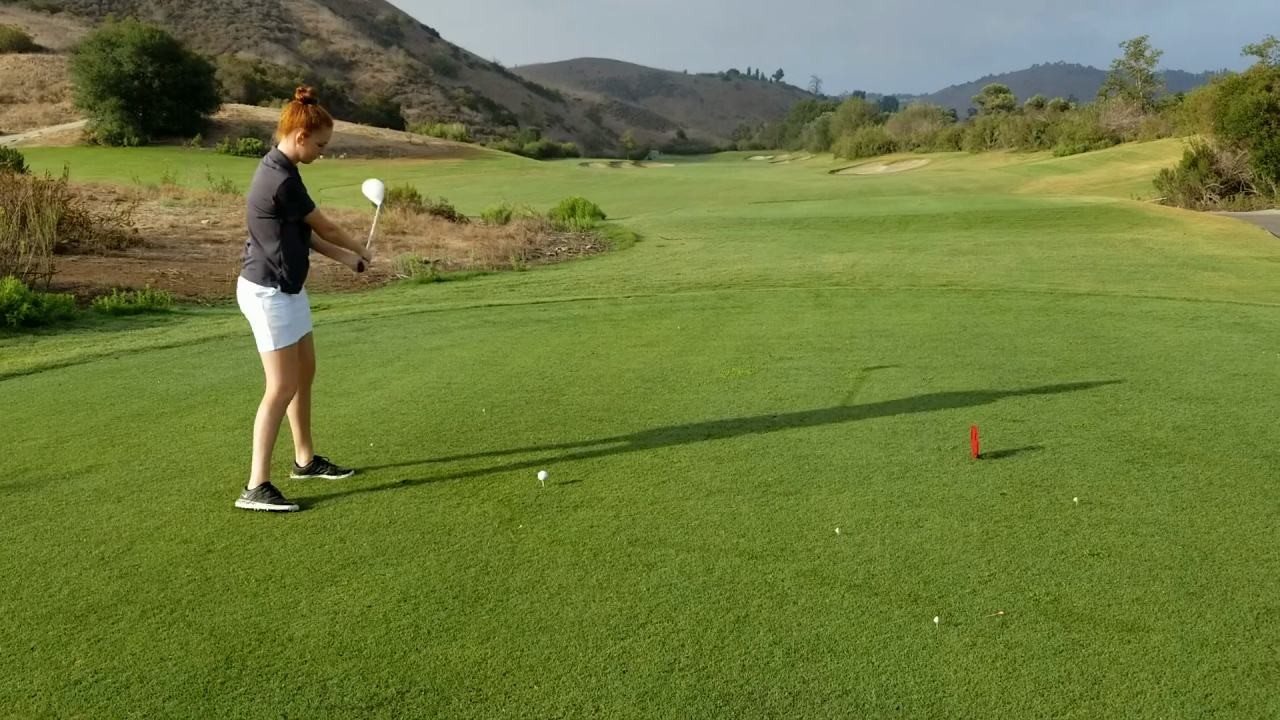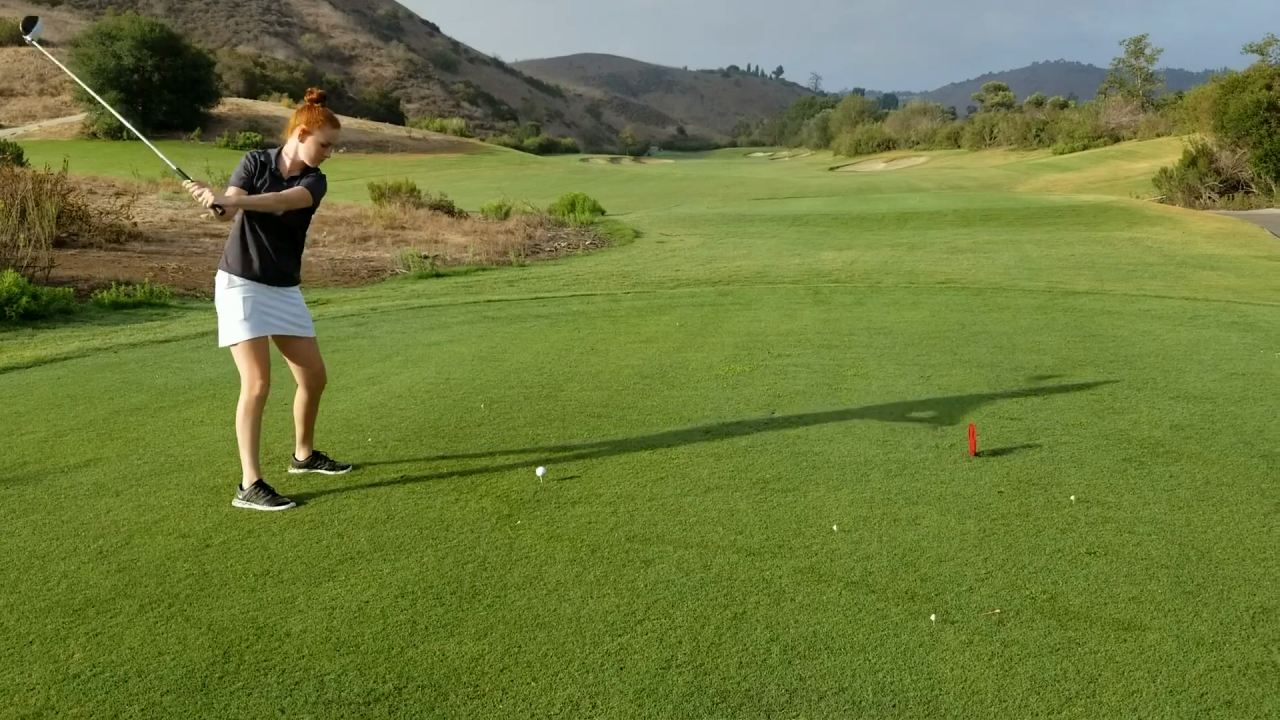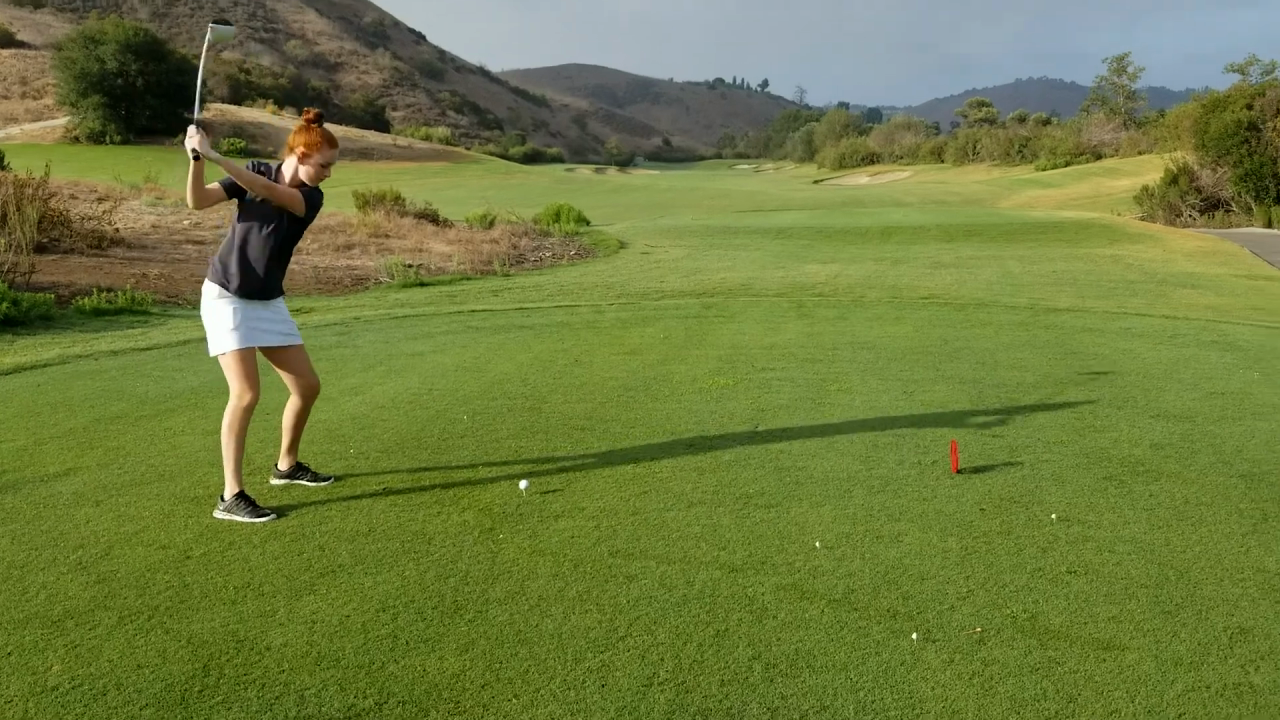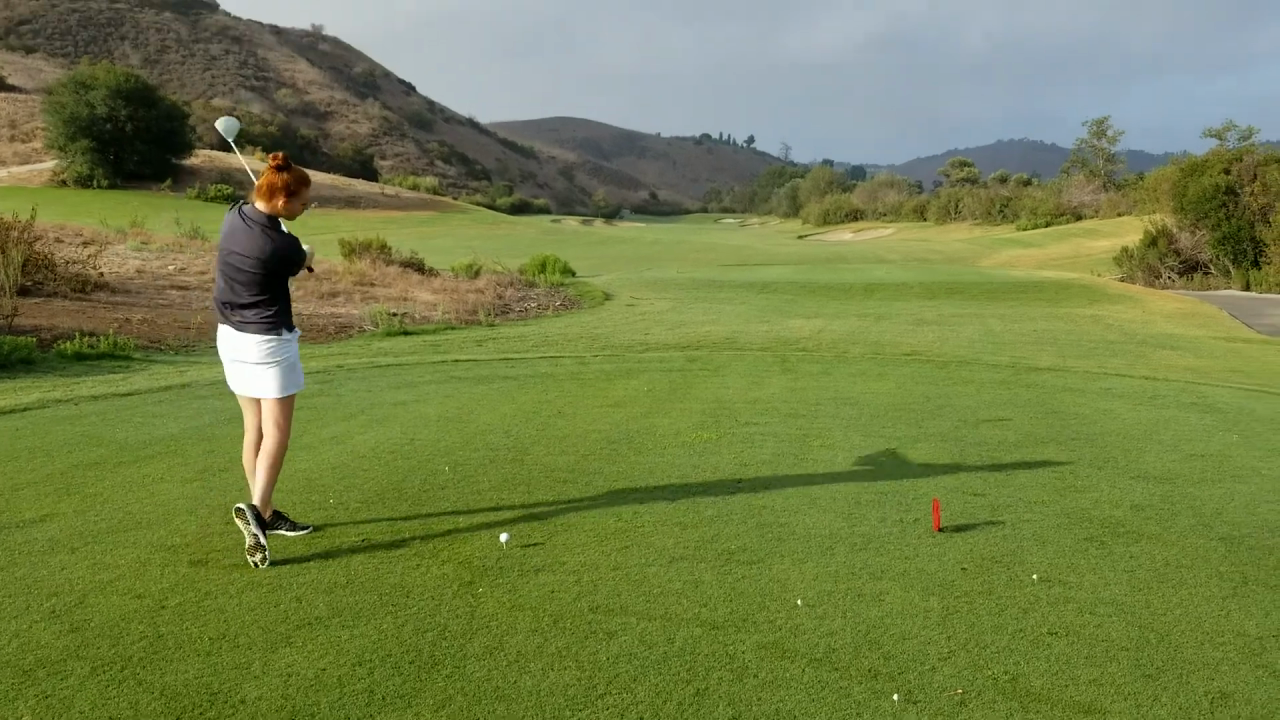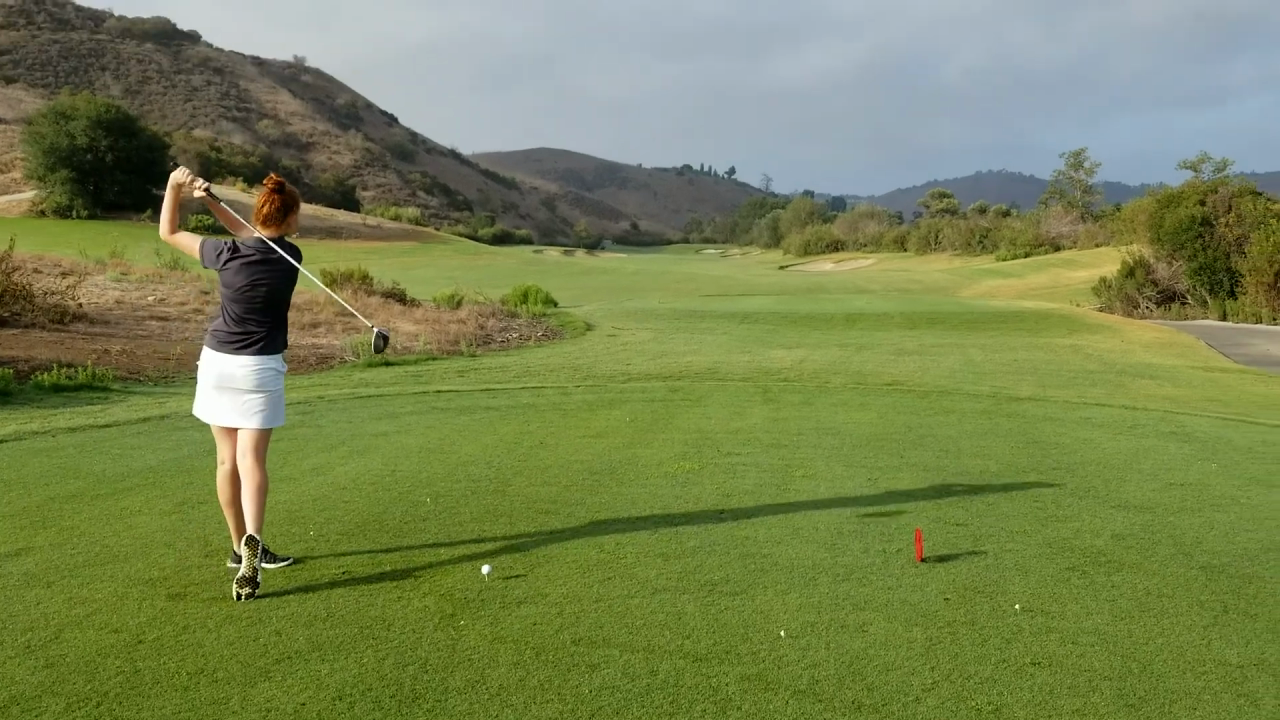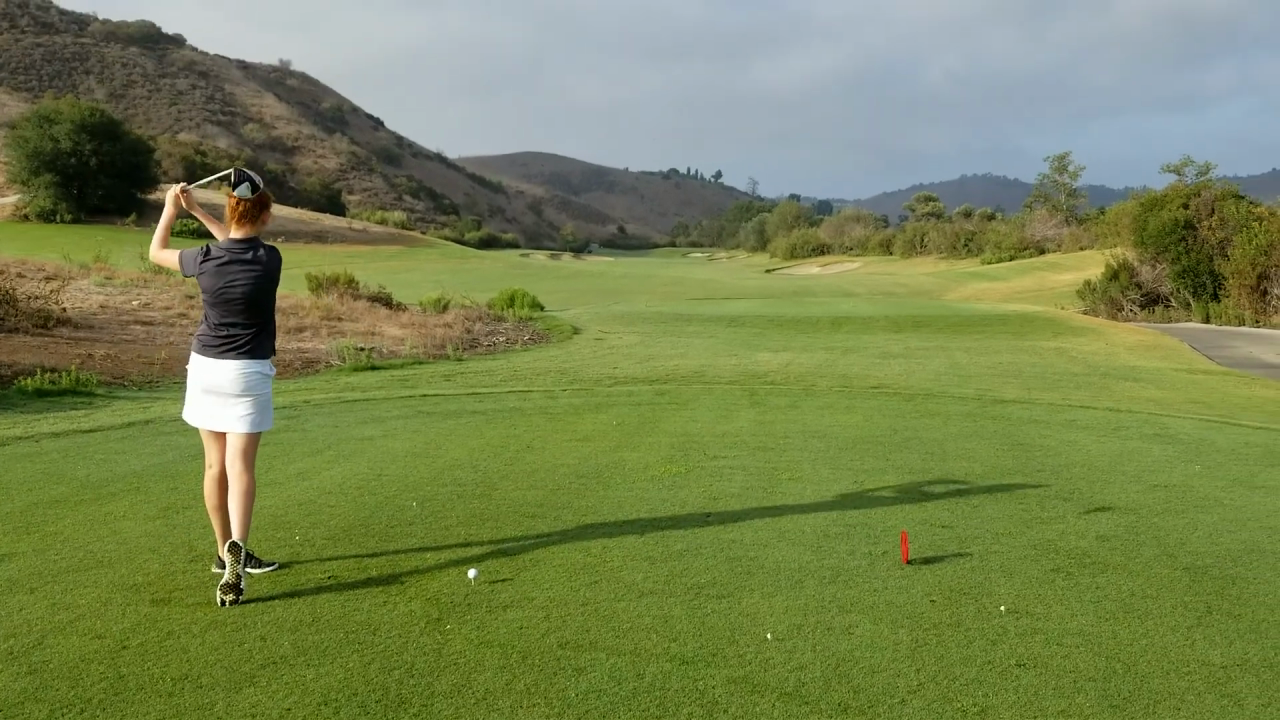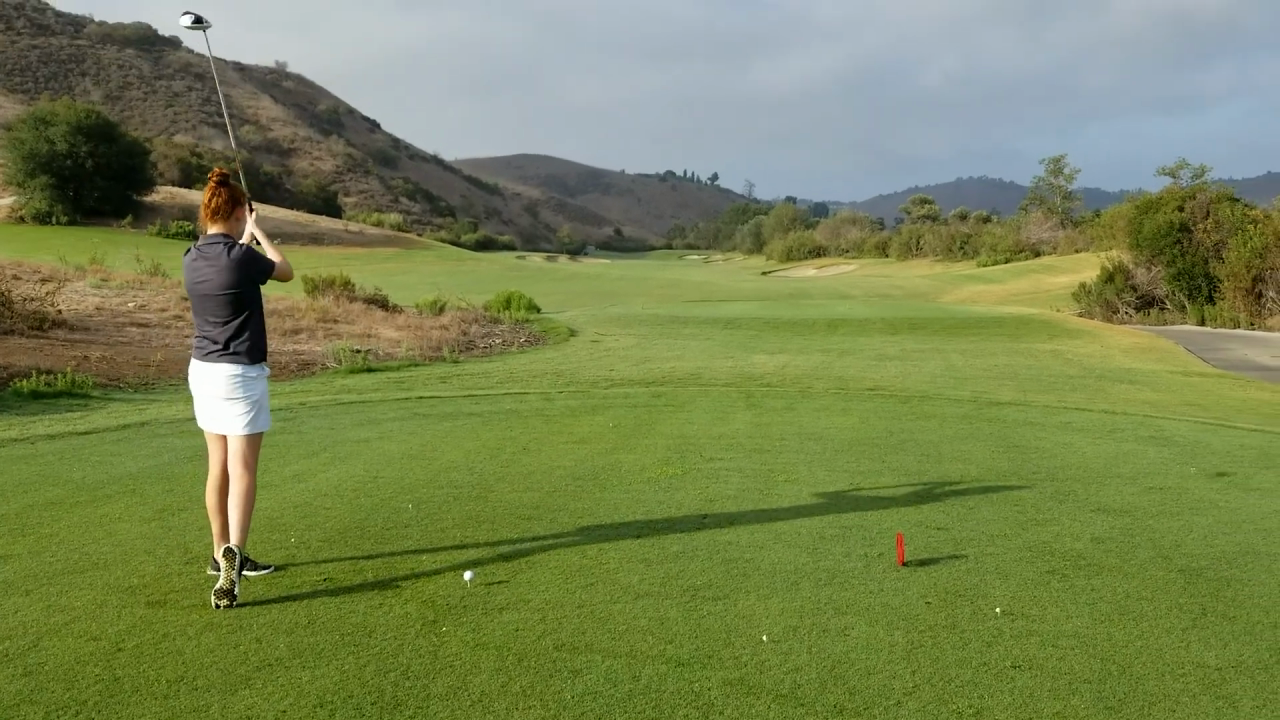
dt=0.4s
person 1, frame 1
left shoulder: (276, 167)
right shoulder: (283, 181)
left elbow: (303, 231)
right elbow: (322, 225)
left wrist: (341, 254)
right wrist: (357, 247)
left hip: (280, 287)
right hip: (269, 291)
left knee: (304, 373)
right knee: (281, 387)
left ankle: (305, 458)
right ankle: (256, 486)
person 1, frame 2
left shoulder: (316, 182)
right shoulder: (254, 163)
left elbow: (283, 202)
right elbow: (226, 209)
left wrist: (234, 199)
right wrist: (215, 197)
left hip: (284, 291)
right hip: (239, 284)
left knee: (315, 378)
right knee: (256, 384)
left ankle: (305, 454)
right ankle: (250, 484)
person 1, frame 3
left shoulder: (311, 198)
right shoulder: (253, 172)
left elbow: (267, 193)
right elbow: (197, 200)
left wrist: (215, 155)
right wrist: (198, 156)
left hip: (268, 303)
right hip: (226, 296)
left knee: (308, 385)
right knee: (246, 394)
left ankle: (287, 464)
right ankle: (231, 496)
person 1, frame 4
left shoulder: (235, 215)
right shoulder: (282, 245)
right elbow: (299, 259)
left wrist: (297, 256)
right wrist: (304, 256)
left hip: (231, 335)
right hip: (269, 341)
left knee: (256, 428)
right knee: (276, 432)
left ankle: (264, 514)
right ankle: (255, 507)
person 1, frame 5
left shoulder: (227, 256)
right shoulder: (290, 258)
left elbow: (168, 232)
right elbow: (250, 236)
left wrist: (175, 185)
right wrist: (209, 198)
left hip: (217, 363)
right hip: (261, 369)
left knee: (227, 460)
right knee: (251, 462)
left ankle: (241, 547)
right ankle: (252, 541)
person 1, frame 6
left shoulder: (205, 260)
right shoulder: (270, 259)
left elbow: (156, 252)
left wrist: (173, 206)
right wrist: (196, 210)
left hip: (206, 368)
right hip: (249, 373)
left knee: (214, 465)
right knee: (240, 466)
left ankle: (226, 552)
right ankle: (235, 548)
person 1, frame 7
left shoulder: (191, 259)
right shoulder: (242, 257)
right elbow: (286, 271)
left wrist: (242, 239)
right wrist: (256, 232)
left hip: (203, 370)
right hip: (240, 374)
left knee: (218, 468)
right knee: (242, 471)
left ankle: (223, 554)
right ankle: (234, 552)
